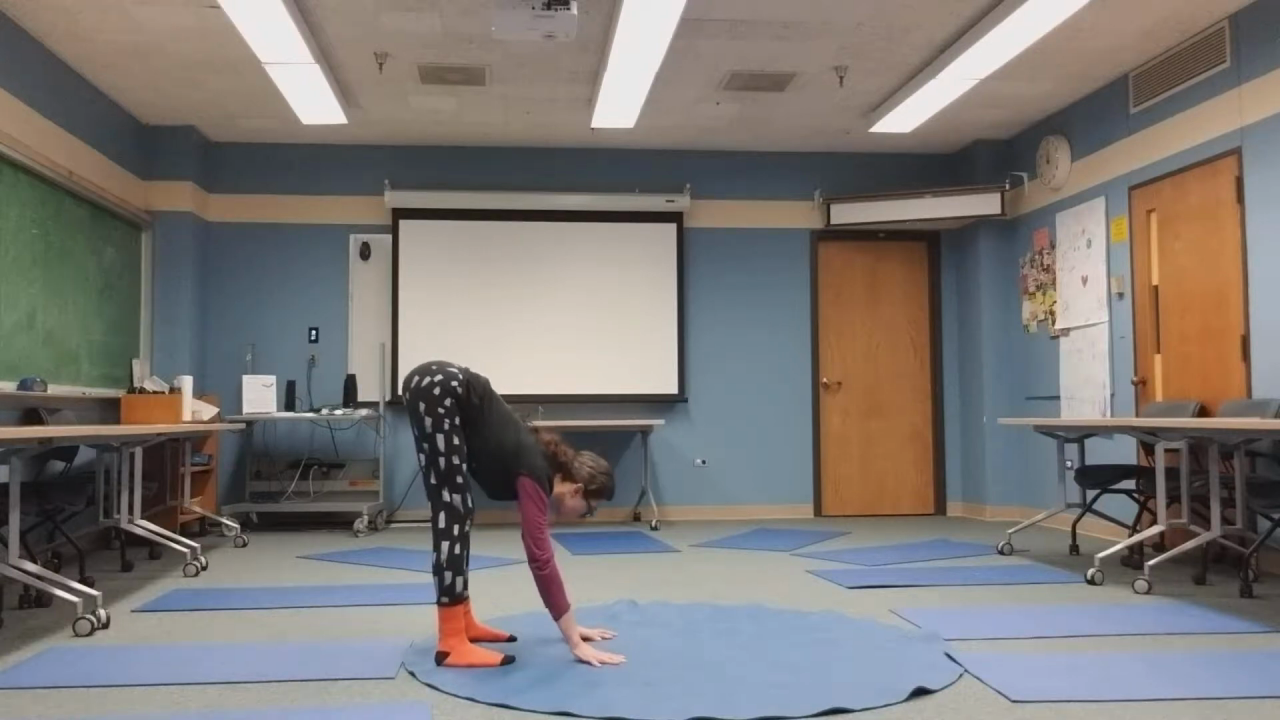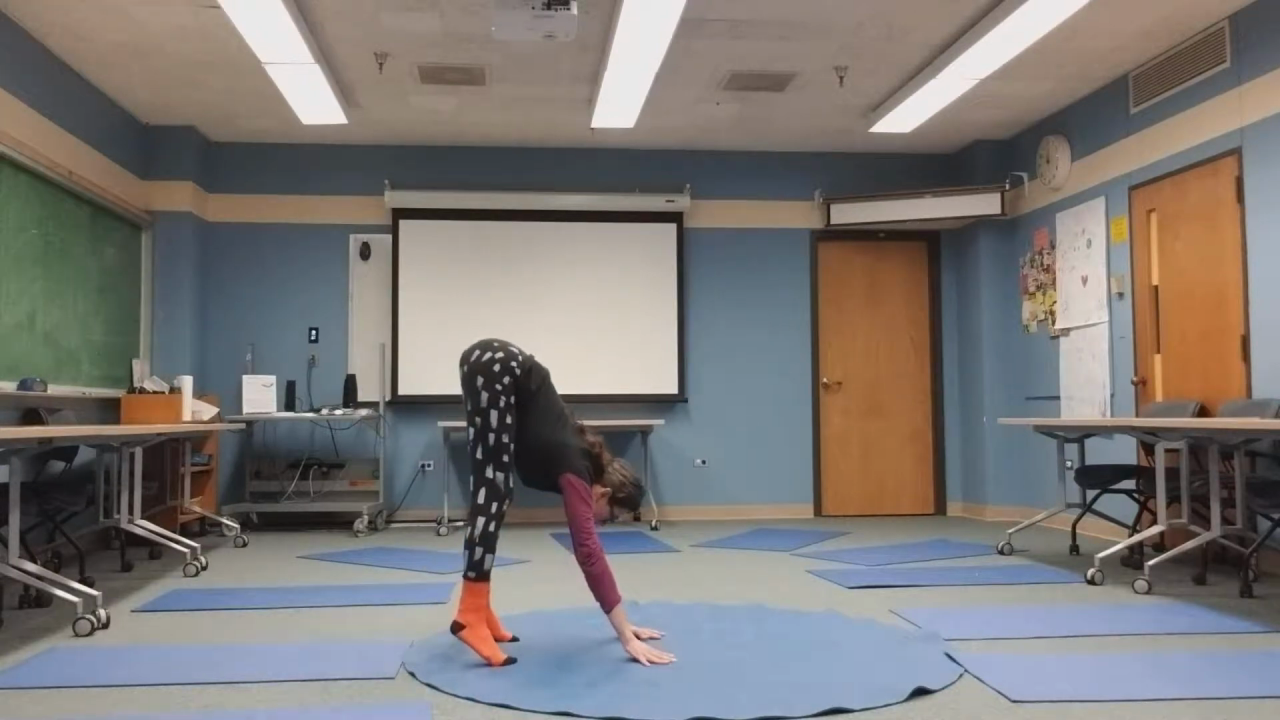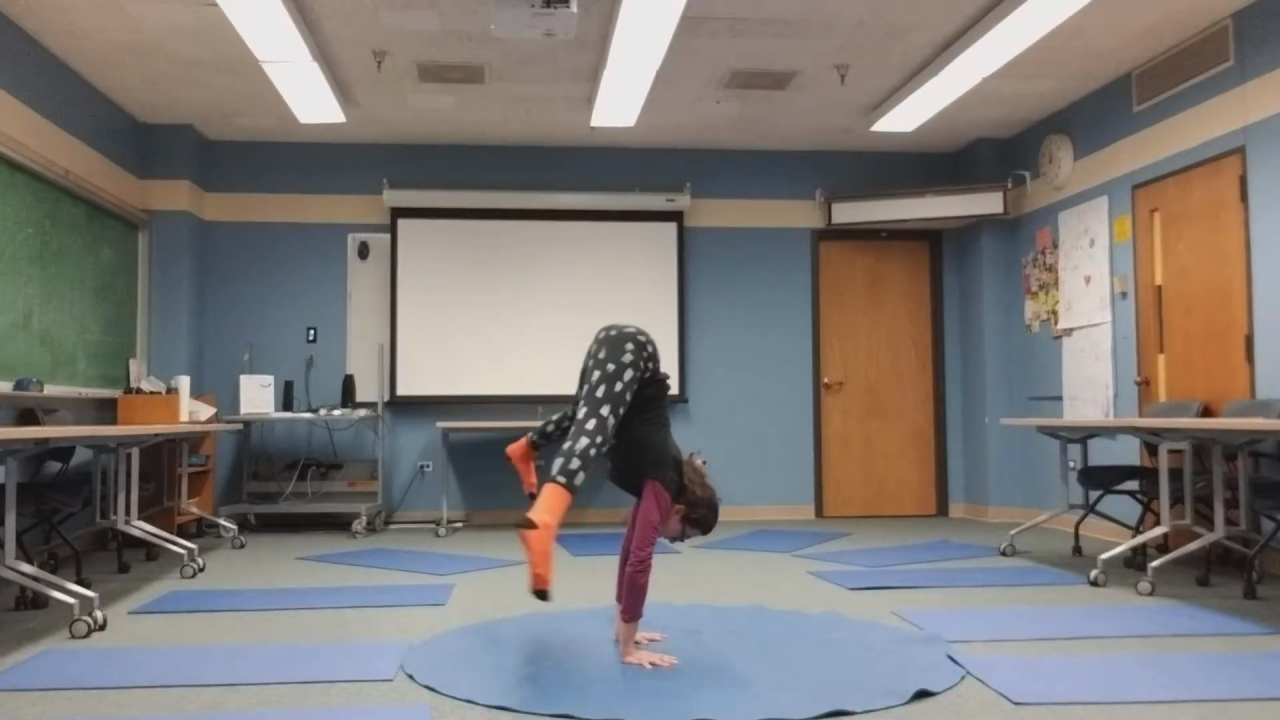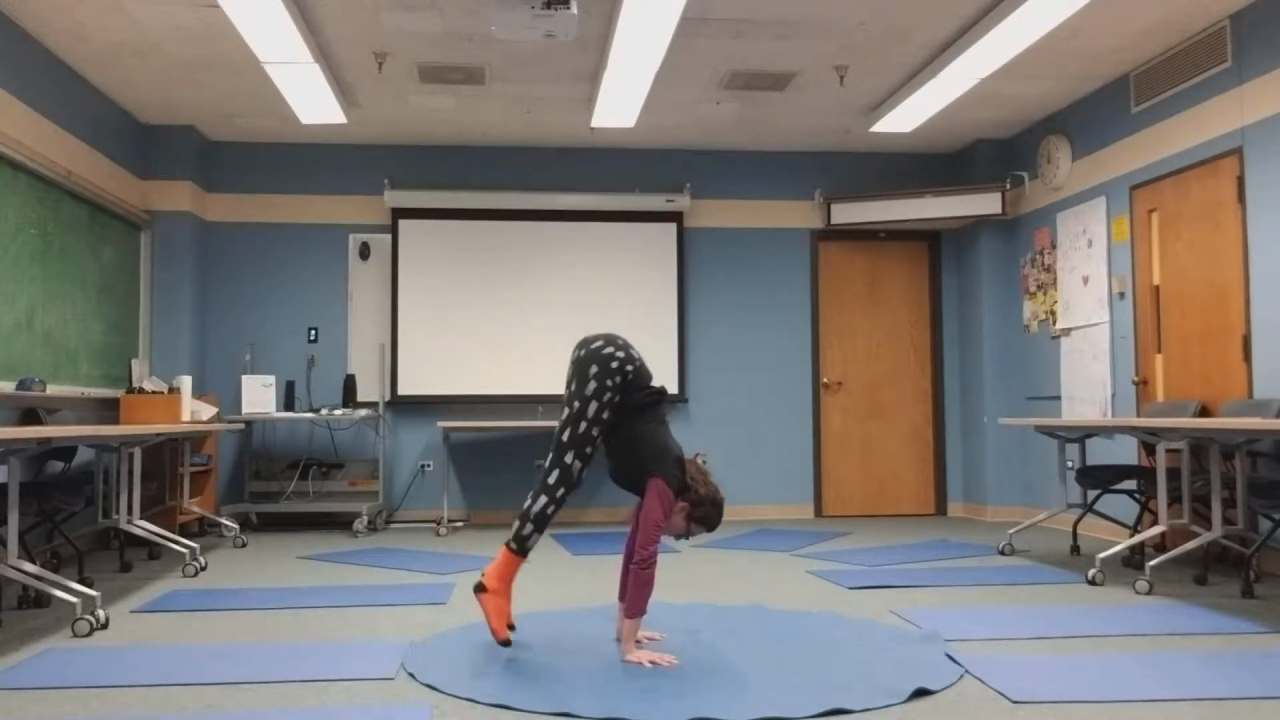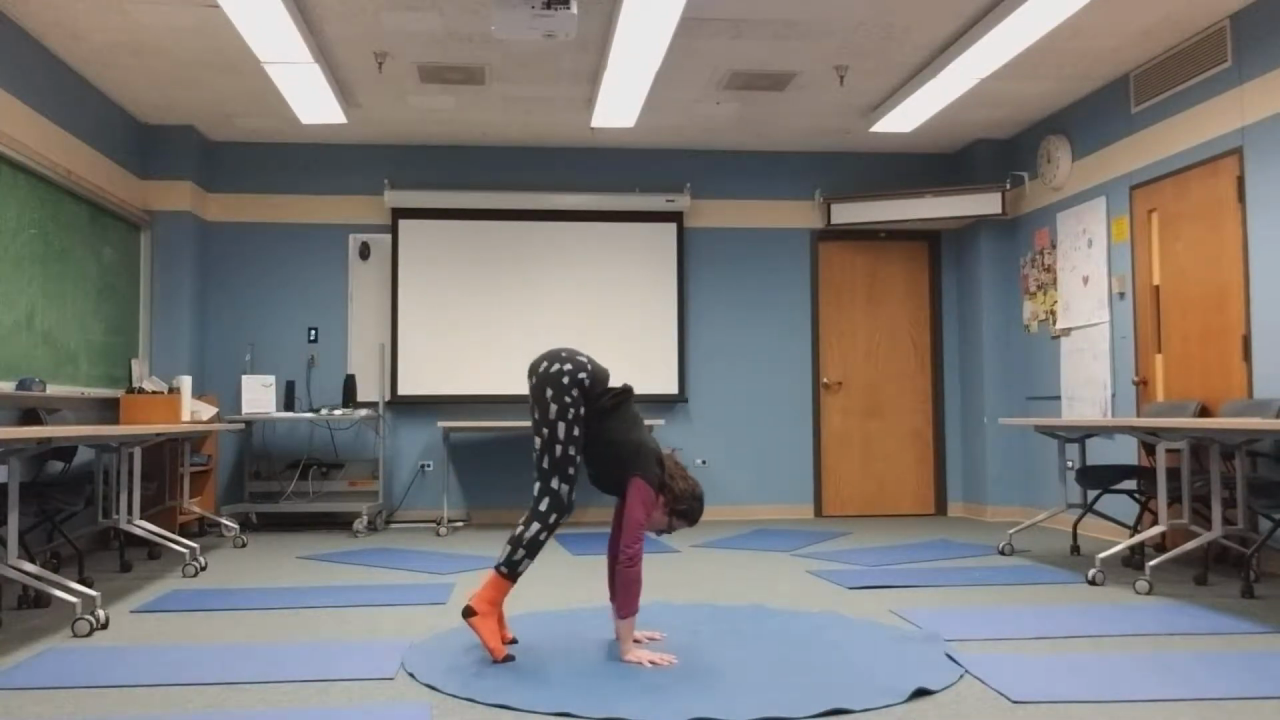
dt=1s
person 1, frame 1
left shoulder: (543, 467)
right shoulder: (535, 474)
left elbow: (540, 556)
right elbow: (541, 559)
left wrist: (572, 629)
right wrist: (575, 643)
left hip: (444, 390)
right hip: (436, 389)
left knee: (457, 512)
right knee: (452, 513)
left ankle: (463, 621)
right ankle: (452, 643)
person 1, frame 2
left shoulder: (579, 465)
right shoulder: (576, 472)
left elbow: (587, 550)
right elbow: (589, 552)
left wrist: (625, 626)
right wrist: (626, 639)
left hip: (501, 369)
right hip: (494, 367)
left knee: (493, 492)
right knee: (493, 492)
left ankle: (479, 612)
right ankle: (471, 615)
person 1, frame 3
left shoulder: (654, 481)
right shoulder: (663, 485)
left elbow: (631, 550)
right elbow: (639, 560)
left wrist: (623, 626)
right wrist: (627, 647)
left hip: (618, 350)
left knee: (582, 420)
left ankle: (525, 449)
right ankle: (543, 524)
person 1, frame 4
left shoulder: (661, 479)
right shoulder: (666, 482)
left elbow: (635, 549)
right elbow: (644, 558)
left wrist: (625, 626)
right wrist: (628, 646)
left knee: (565, 472)
right knee: (565, 474)
left ankle: (498, 581)
right ankle: (497, 583)
person 1, frame 5
left shoulder: (636, 476)
right shoulder: (646, 481)
left elbow: (619, 547)
right elbow: (629, 556)
left wrist: (624, 628)
right wrist: (627, 647)
left hip: (568, 376)
right hip: (563, 376)
left knee: (552, 503)
right knee: (553, 504)
right ankle: (485, 605)
